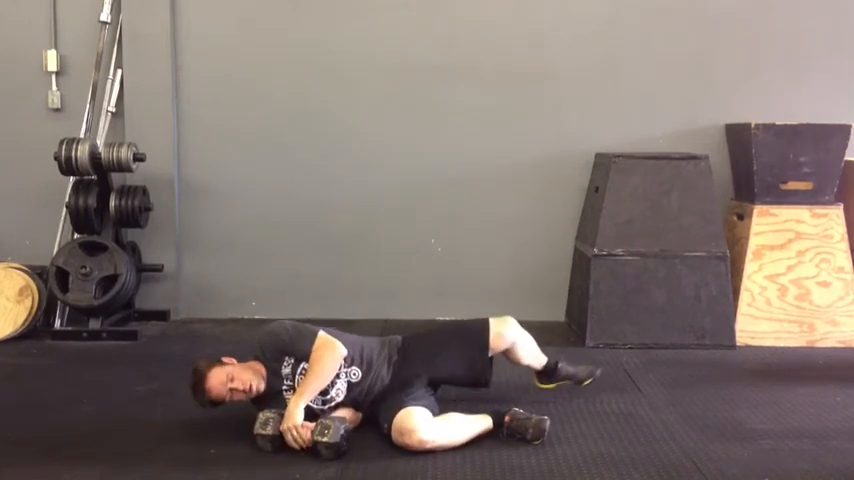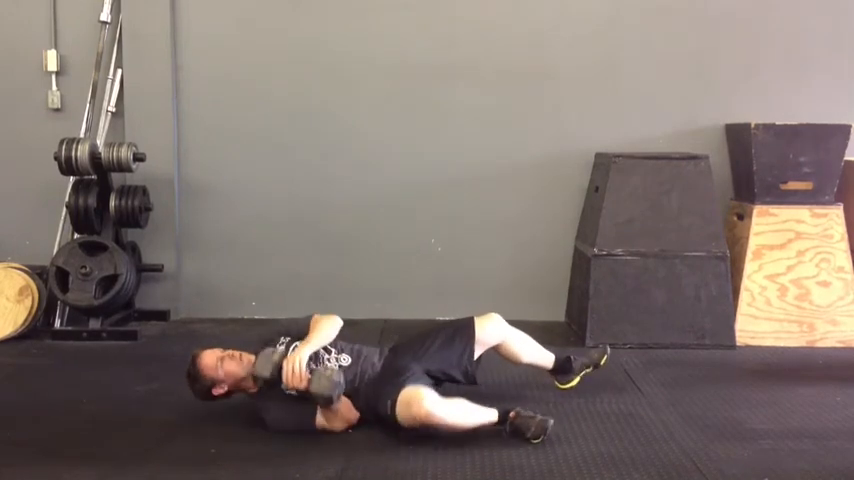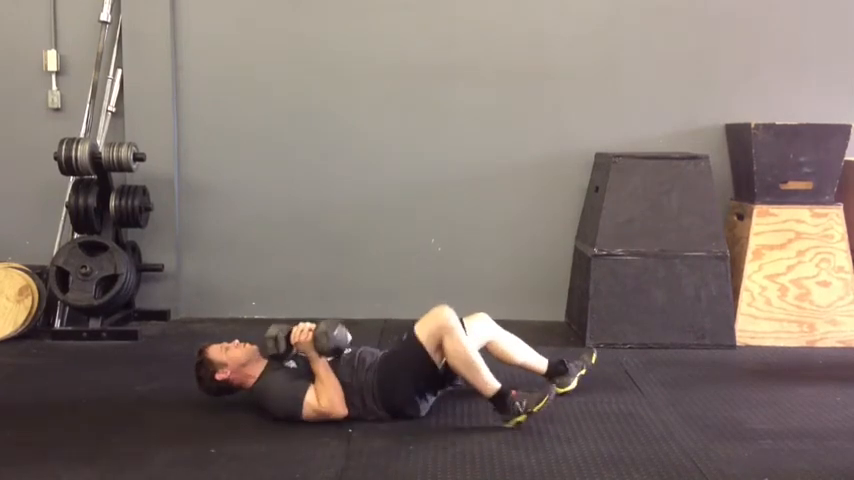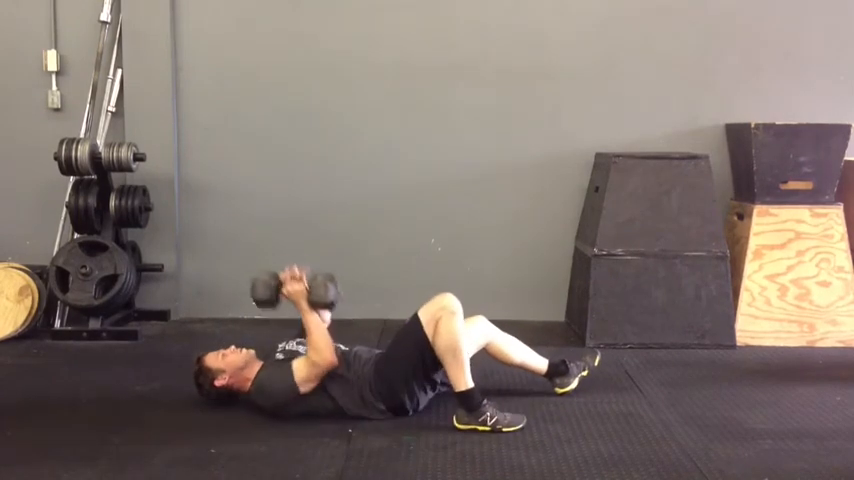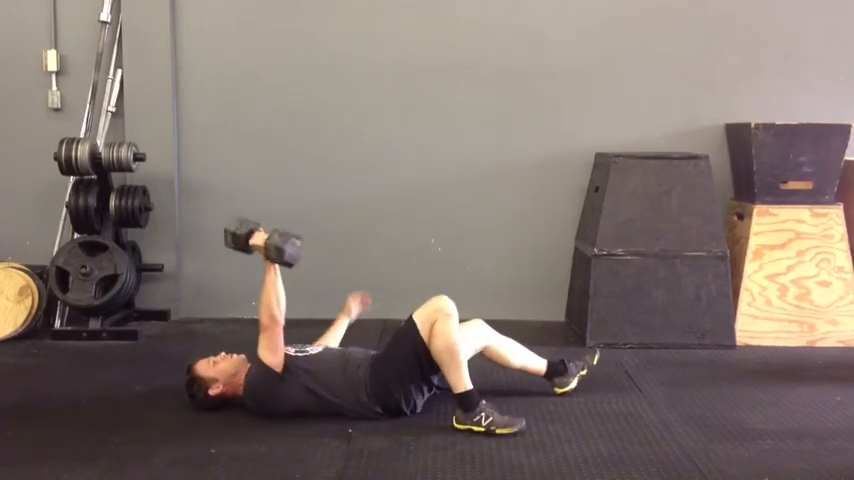
dt=0.4s
person 1, frame 1
left shoulder: (273, 340)
right shoulder: (271, 406)
left elbow: (333, 350)
right elbow: (350, 415)
left wrist: (298, 403)
right wrist: (306, 426)
left hip: (402, 356)
right hip: (387, 397)
left knee: (506, 329)
right knee: (414, 434)
left ankle: (549, 372)
right ankle: (500, 420)
person 1, frame 2
left shoulder: (274, 343)
right shoulder: (273, 410)
left elbow: (331, 321)
right elbow: (346, 417)
left wrist: (304, 348)
right wrist: (307, 385)
left hip: (393, 357)
right hip: (384, 392)
left knee: (492, 325)
right knee: (421, 405)
left ankle: (562, 369)
right ankle: (506, 418)
person 1, frame 3
left shoulder: (280, 358)
right shoulder: (273, 391)
right elbow: (336, 408)
left wrist: (310, 333)
right wrist: (312, 354)
left hip: (393, 364)
right hip: (393, 391)
left knee: (481, 322)
right knee: (443, 317)
left ankle: (556, 373)
right ankle: (506, 402)
person 1, frame 4
left shoulder: (275, 367)
right shoulder: (271, 389)
left elbow: (324, 322)
right elbow: (327, 359)
left wrist: (307, 296)
right wrist: (302, 305)
left hip: (389, 373)
right hip: (391, 389)
left knee: (479, 325)
right knee: (446, 305)
left ankle: (557, 373)
right ankle: (472, 409)
person 1, frame 5
left shoulder: (274, 372)
right shoulder: (262, 390)
left elbow: (322, 352)
right elbow: (273, 323)
left wrist: (346, 315)
right wrist: (270, 261)
left hip: (382, 373)
right hip: (386, 390)
left knee: (477, 329)
right knee: (441, 308)
left ankle: (557, 372)
right ankle: (471, 411)
